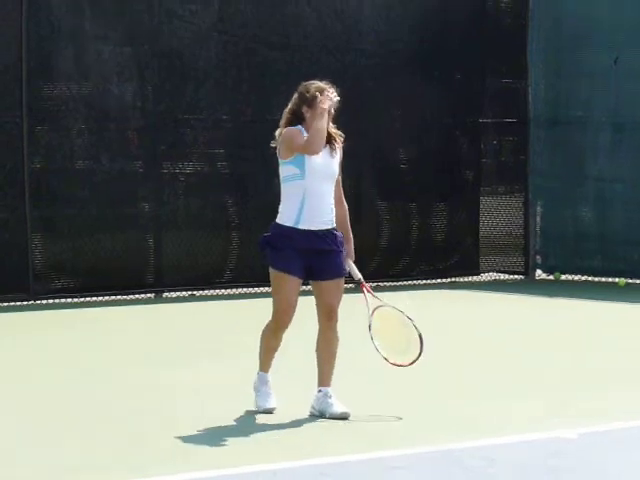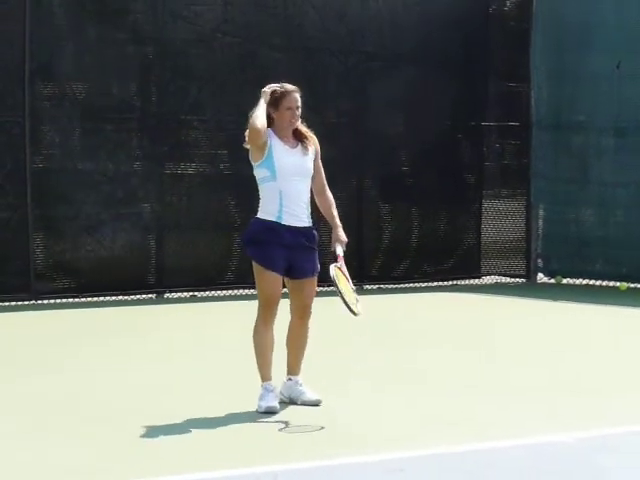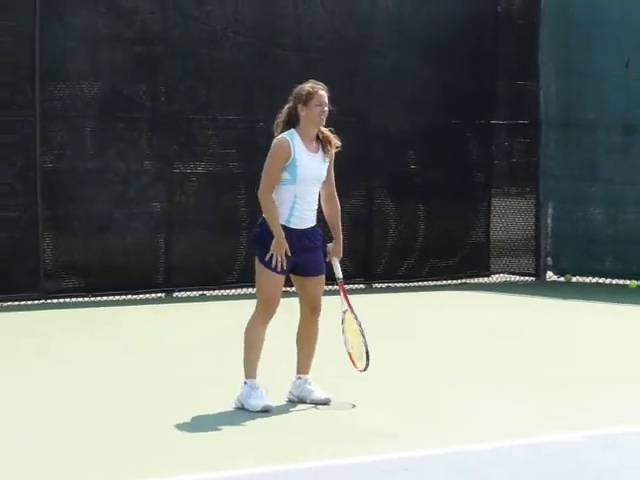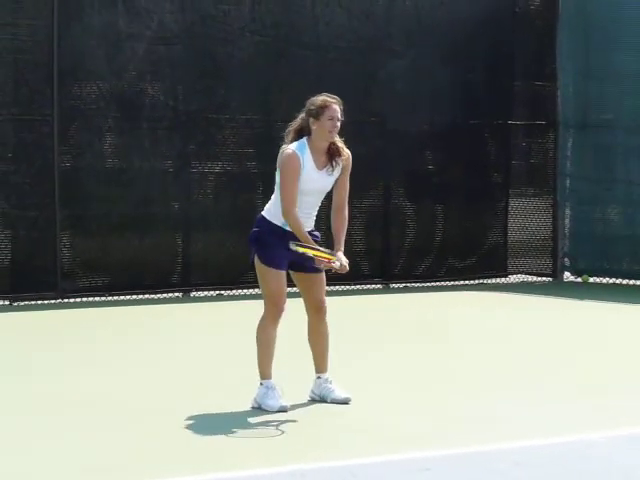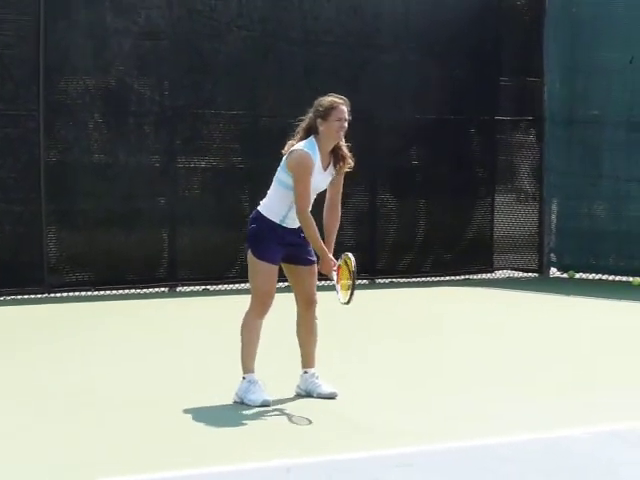
dt=1s
person 1, frame 1
left shoulder: (335, 144)
right shoulder: (289, 136)
right elbow: (311, 145)
left wrist: (348, 239)
right wrist: (325, 102)
left hip: (327, 238)
right hip: (290, 237)
left knee: (329, 318)
right knee: (282, 318)
left ankle: (324, 395)
right ankle: (263, 379)
person 1, frame 2
left shoulder: (310, 143)
right shoulder: (264, 139)
left elbow: (322, 190)
right elbow: (255, 128)
left wrist: (337, 227)
right wrist: (263, 97)
left hip: (303, 235)
right hip: (270, 233)
left knee: (303, 313)
right knee: (268, 310)
left ankle: (292, 382)
right ankle: (267, 389)
person 1, frame 3
left shoulder: (328, 146)
right shoulder: (284, 143)
left elbow: (329, 197)
right elbow: (264, 193)
left wrist: (337, 238)
right wrist: (279, 236)
left hip: (309, 235)
right hip: (277, 235)
left knee: (312, 309)
right knee: (266, 309)
left ankle: (301, 383)
right ankle: (249, 387)
person 1, frame 4
left shoulder: (342, 157)
right shoulder: (292, 156)
left elbow: (339, 207)
right elbow: (288, 211)
left wrist: (338, 249)
right wrist: (315, 249)
left hip: (306, 234)
right hip: (272, 233)
left knee: (319, 309)
right knee: (274, 309)
left ankle: (322, 381)
right ankle: (266, 387)
person 1, frame 5
left shoulder: (341, 158)
right shoulder: (302, 155)
left elbow: (333, 206)
right elbow: (303, 211)
left wrist: (329, 250)
right wrist: (323, 254)
left hip: (297, 232)
right hip: (267, 228)
left knee: (309, 303)
right knee: (261, 303)
left ankle: (308, 376)
right ankle: (248, 382)
